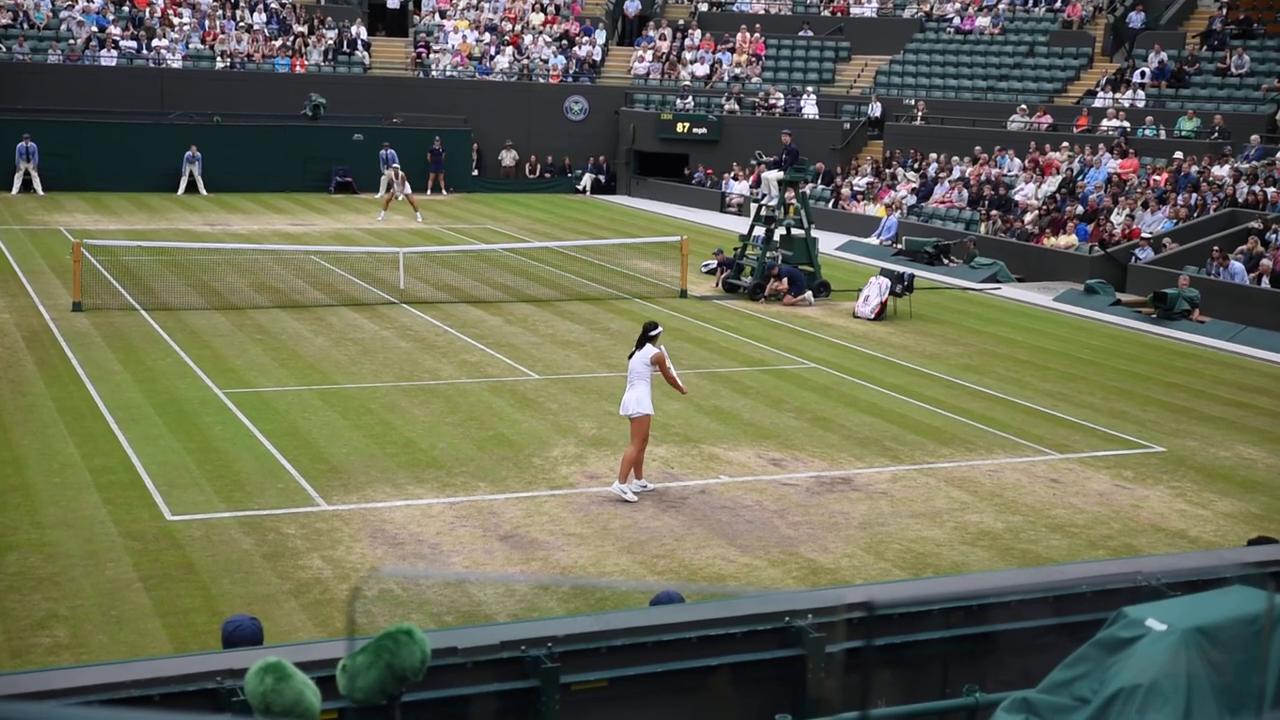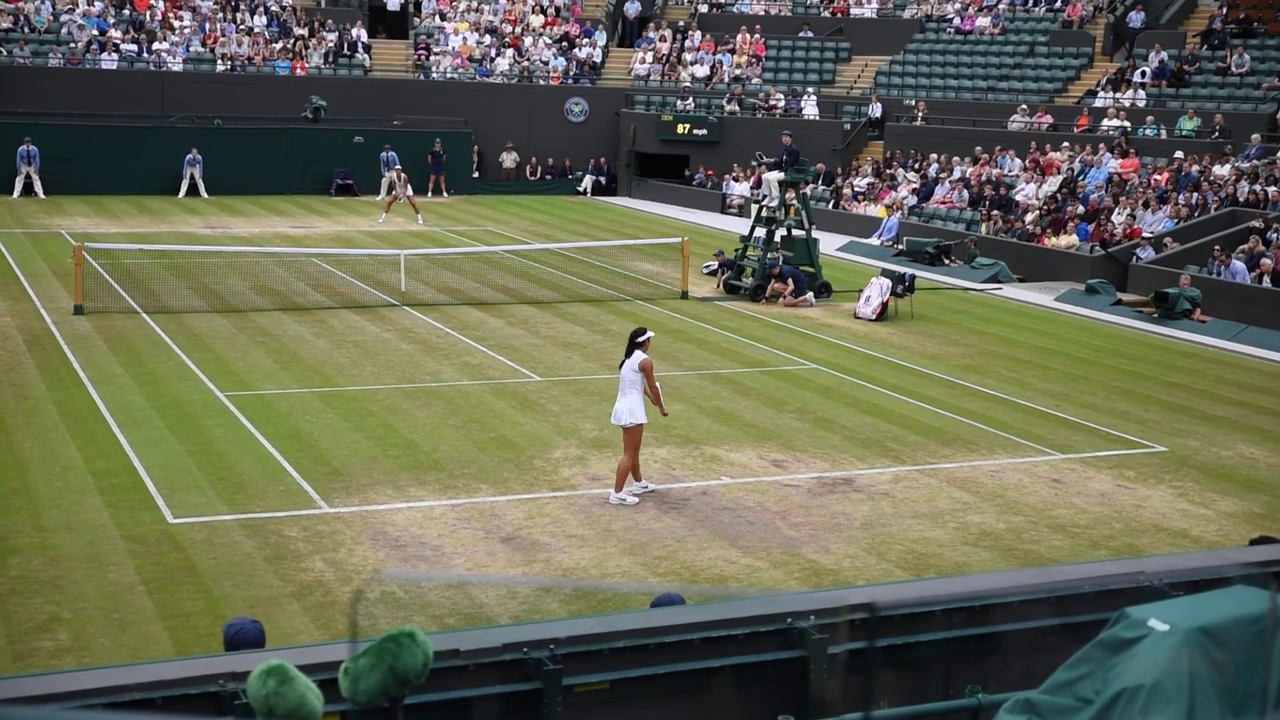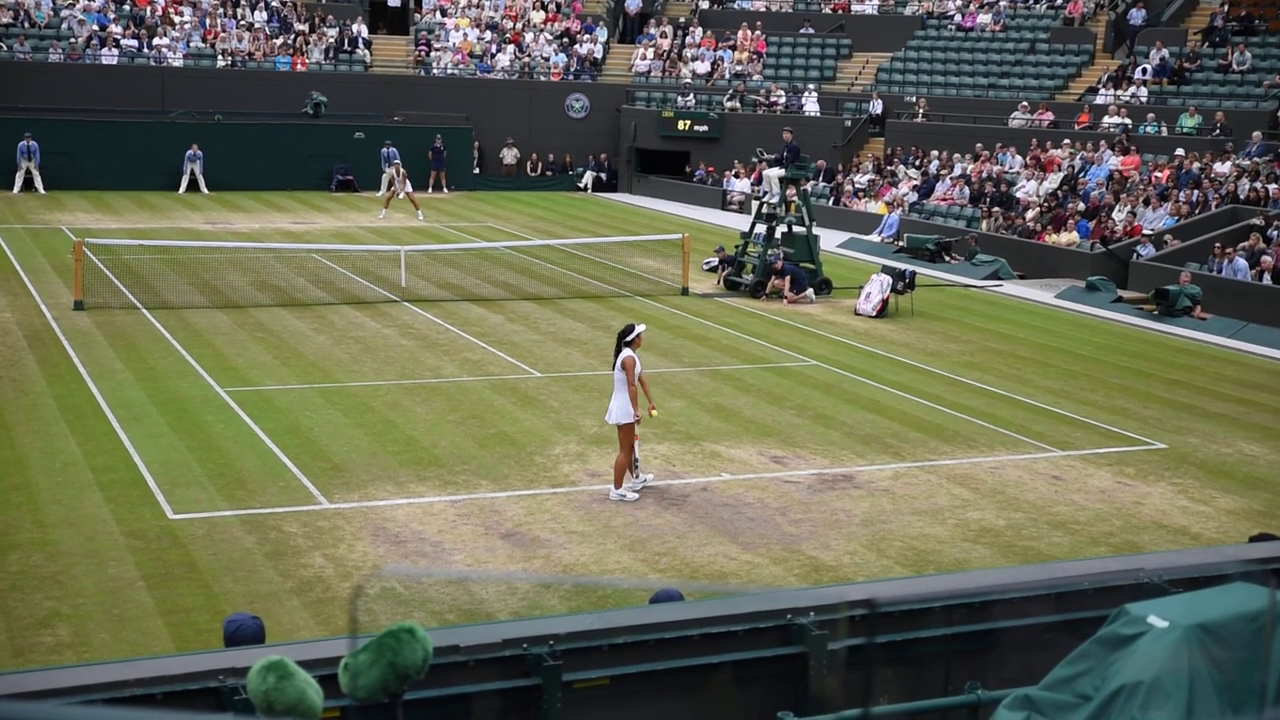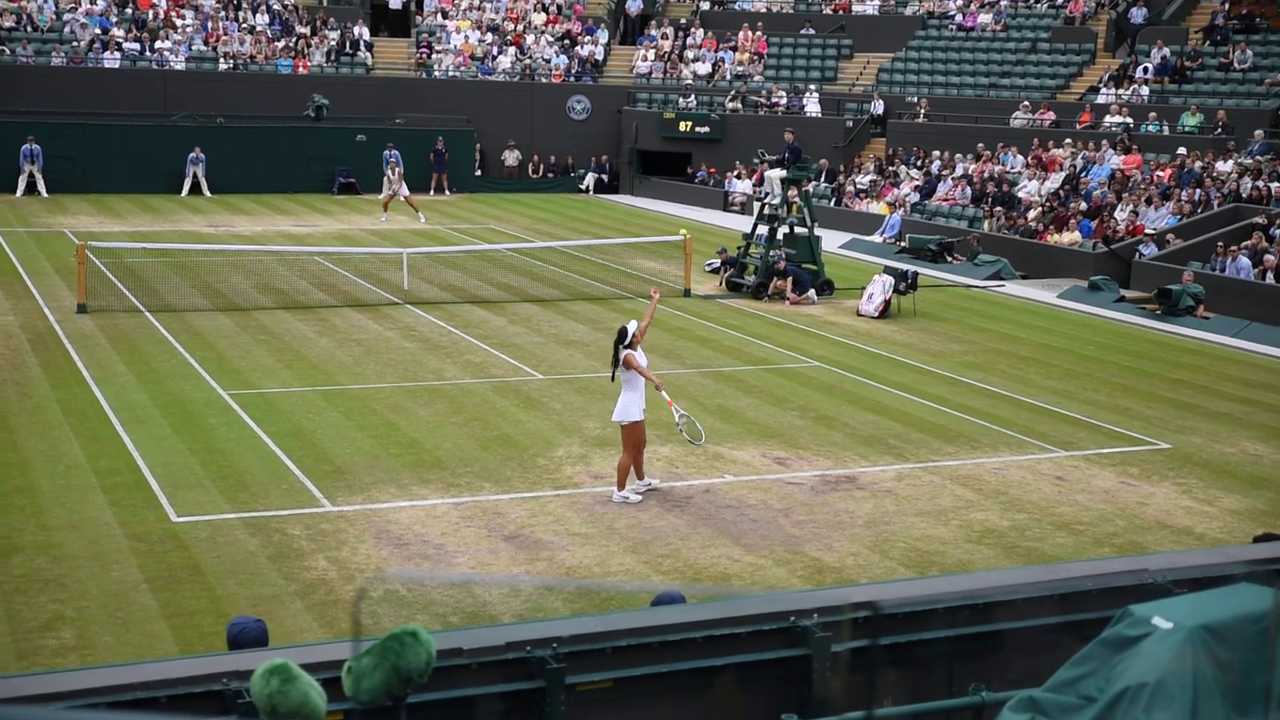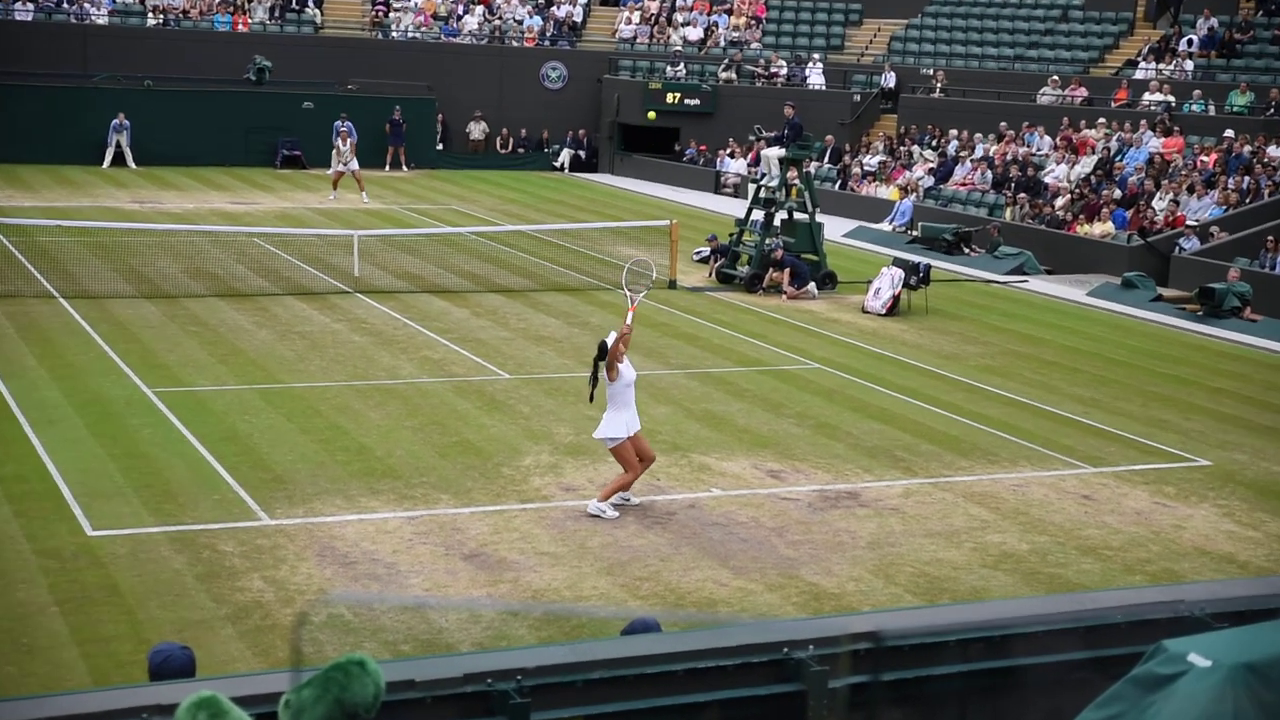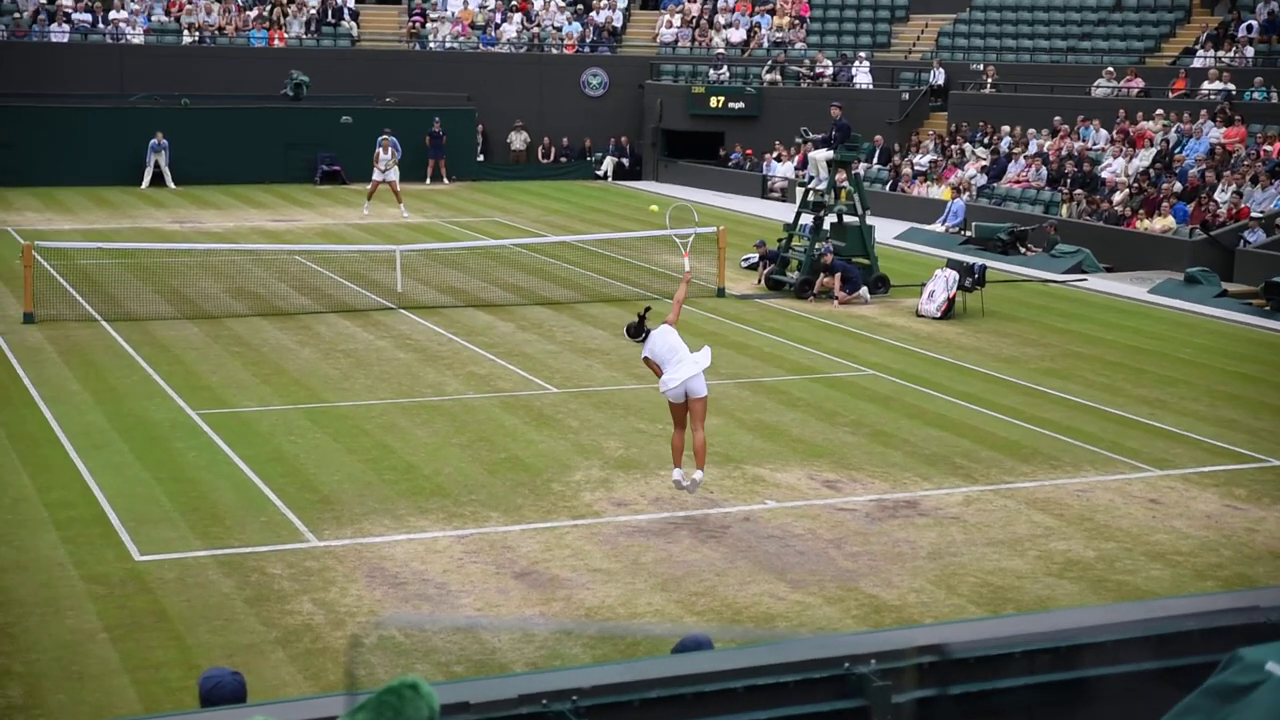
dt=0.4s
person 1, frame 1
left shoulder: (638, 350)
right shoulder: (656, 353)
right elbow: (669, 378)
left wrist: (661, 367)
right wrist: (681, 389)
left hip: (630, 399)
right hip: (639, 401)
left knee: (642, 442)
right knee: (636, 445)
left ankle: (638, 481)
right ankle: (620, 484)
person 1, frame 2
left shoulder: (631, 358)
right shoulder: (645, 360)
right elbow: (652, 387)
left wrist: (653, 399)
right wrist: (662, 407)
left hip: (624, 408)
right hip: (632, 411)
left knee: (634, 450)
right knee: (629, 453)
left ankle: (639, 483)
right ankle: (617, 493)
person 1, frame 3
left shoulder: (629, 354)
right shoulder: (629, 357)
left elbow: (641, 380)
right elbow: (632, 385)
left wrist: (650, 401)
right wrist: (636, 410)
left hip: (622, 407)
right hip: (624, 409)
left knee: (629, 447)
right knee: (625, 449)
left ankle: (636, 479)
right ankle: (616, 490)
person 1, frame 4
left shoulder: (634, 347)
right shoulder: (628, 356)
left elbow: (645, 322)
right elbow: (640, 367)
left wrist: (654, 301)
right wrist: (653, 379)
left hip: (635, 407)
right hip: (630, 409)
left knee: (640, 446)
right knee: (629, 452)
left ankle: (641, 481)
right ankle: (620, 492)
person 1, frame 5
left shoulder: (621, 360)
right shoulder: (611, 371)
left elbow: (625, 335)
right wrist: (619, 338)
left hip: (628, 427)
right hip: (615, 429)
left knee: (648, 458)
right knee: (632, 473)
left ankle: (622, 494)
right ankle: (598, 503)
person 1, frame 6
left shoulder: (646, 354)
right shoulder: (665, 328)
left elbow: (663, 376)
right elbow: (678, 302)
right wrist: (684, 282)
left hip: (674, 385)
right hip: (694, 378)
left knee: (679, 428)
right knee: (698, 429)
left ankle: (677, 471)
right ankle: (699, 473)
